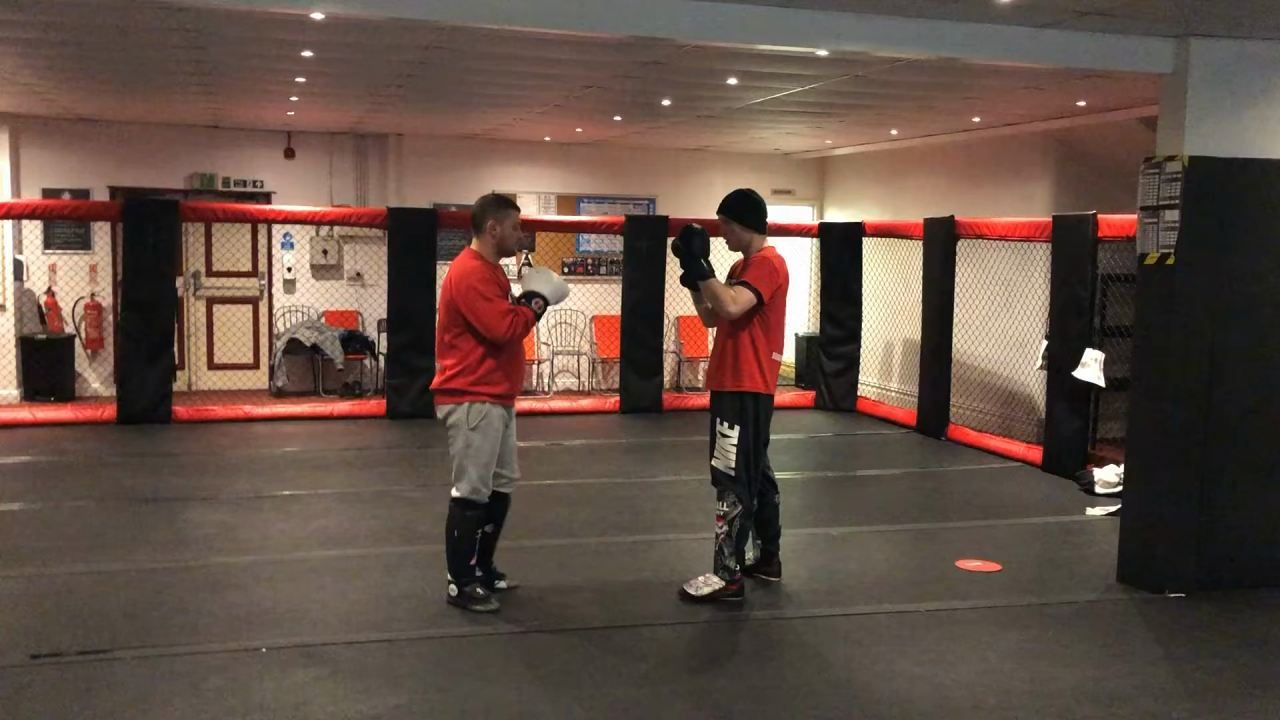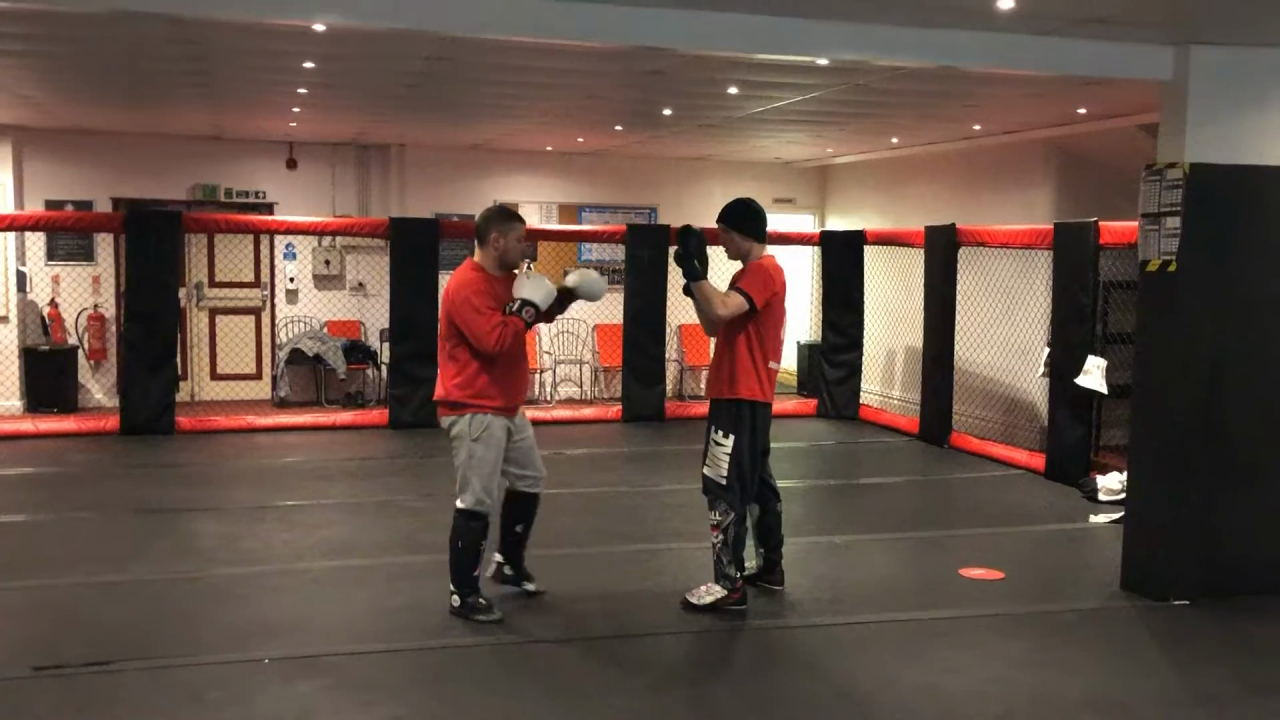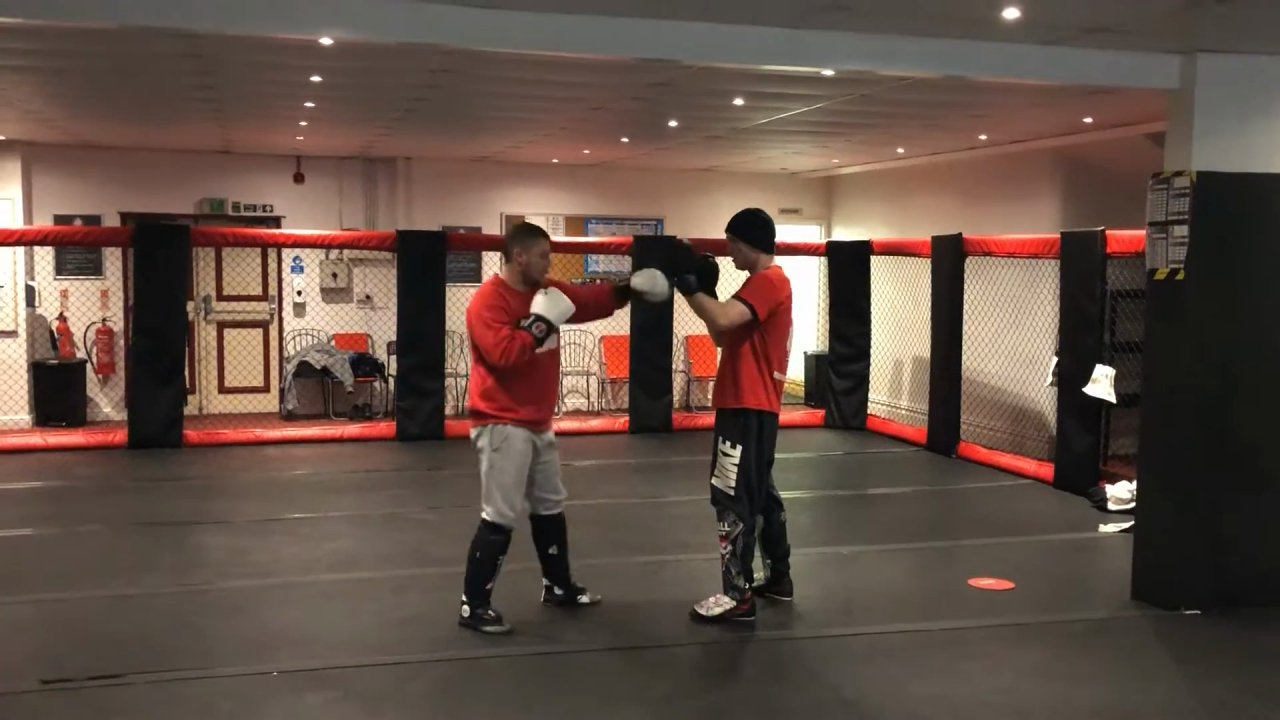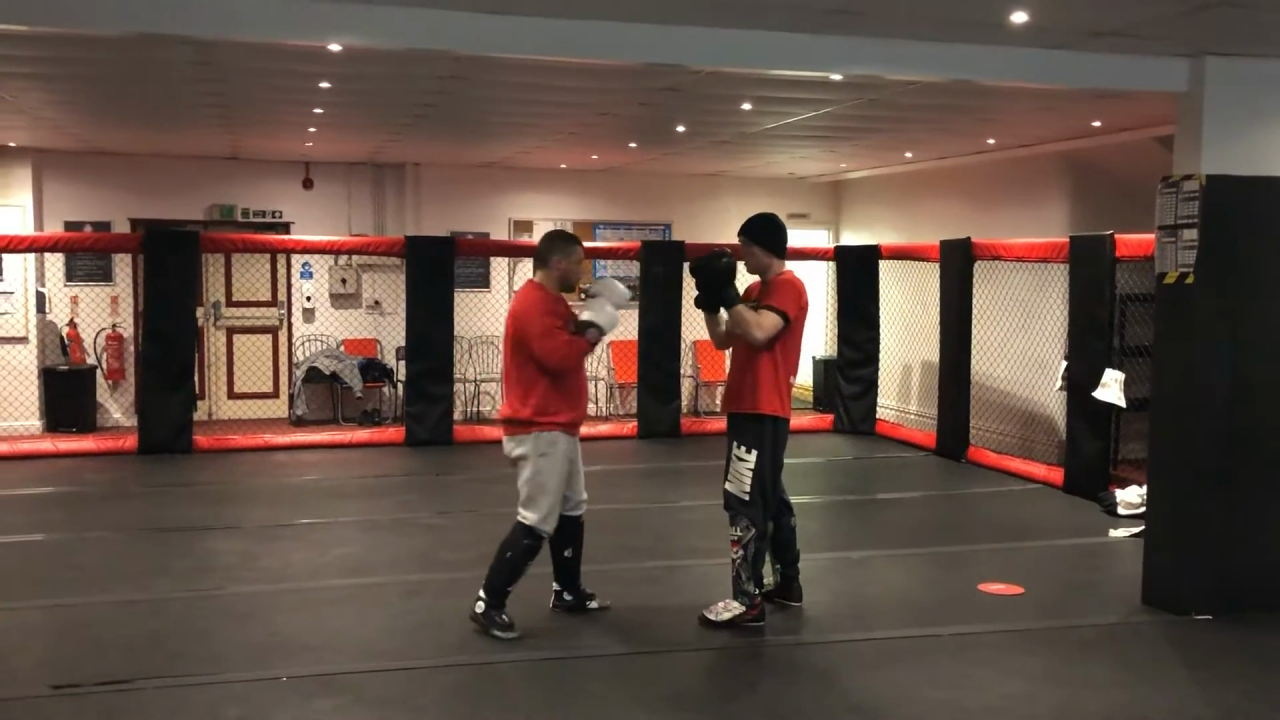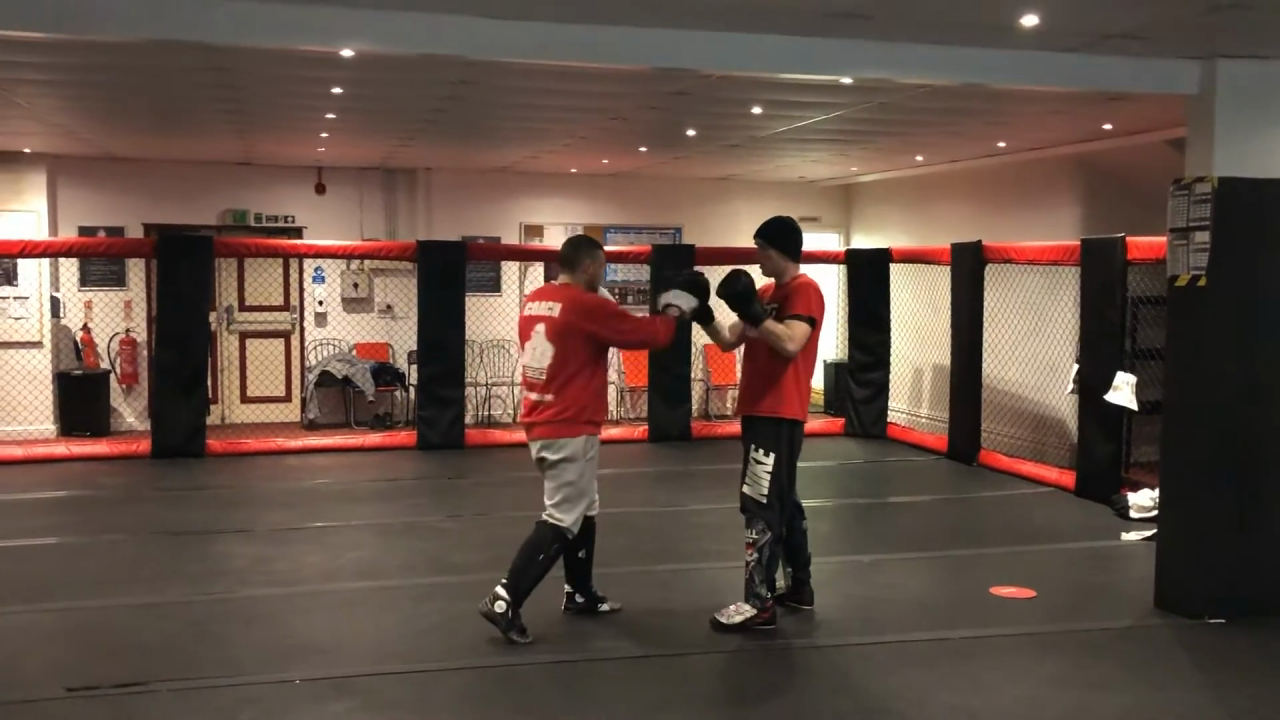
dt=0.3s
person 1, frame 1
left shoulder: (767, 264)
right shoulder: (743, 266)
left elbow: (731, 308)
right elbow: (712, 317)
left wrist: (700, 264)
right wrist: (692, 275)
left hip: (744, 388)
right hip: (741, 386)
left knee: (731, 478)
right knee: (755, 473)
left ankle: (728, 575)
right ankle: (767, 559)
person 1, frame 2
left shoulder: (763, 271)
right shoulder: (748, 273)
left elbow: (721, 310)
right elbow: (714, 326)
left wrist: (693, 269)
right wrist: (695, 281)
left hip: (741, 397)
right hip: (748, 396)
left knee: (723, 486)
right knee: (756, 482)
left ankle: (730, 584)
right ankle: (770, 567)
person 1, frame 3
left shoulder: (768, 282)
right shoulder: (758, 284)
left elbow: (721, 320)
right elbow: (723, 336)
left wrist: (688, 283)
right wrist: (704, 288)
left hip: (747, 407)
right hip: (753, 406)
left knee: (732, 496)
right knee: (760, 492)
left ankle: (738, 595)
right ankle: (778, 578)
person 1, frame 4
left shoulder: (787, 287)
right shoulder: (755, 290)
left elbow: (758, 333)
right elbow: (722, 340)
left wrist: (724, 293)
right wrist: (709, 297)
left hip: (761, 411)
right hip: (753, 409)
left knee: (745, 501)
right knee: (770, 497)
left ankle: (748, 600)
right ankle: (787, 583)
person 1, frame 5
left shoulder: (804, 291)
right shoulder: (766, 293)
left elbow: (790, 344)
right elbow: (728, 342)
left wrist: (751, 309)
right wrist: (703, 314)
left hip: (779, 415)
right hip: (760, 411)
left knee: (761, 504)
right knee: (781, 500)
left ankle: (759, 603)
right ankle: (799, 587)
person 2, frame 1
left shoulder: (488, 269)
right shoulder: (469, 274)
right elbow: (505, 329)
left wrist: (532, 297)
right wrist: (537, 299)
left hip: (497, 399)
right hip: (472, 402)
left knee: (502, 486)
right knee: (471, 493)
left ankle: (481, 567)
right ankle: (460, 584)
person 2, frame 2
left shoulder: (504, 279)
right shoulder: (467, 286)
left elbow: (524, 317)
right elbow: (496, 340)
left wrist: (564, 294)
right wrist: (529, 306)
left hip: (505, 408)
right hip: (475, 411)
left knee: (530, 480)
right knee: (476, 503)
left ankle: (509, 564)
right ankle: (463, 595)
person 2, frame 3
left shoulder: (545, 291)
right shoulder: (487, 301)
left elbow: (591, 300)
right elbow: (503, 354)
left wrist: (630, 287)
right wrist: (542, 322)
left hip: (537, 424)
right hip: (502, 425)
left knee: (550, 507)
right knee: (500, 517)
left ankle: (558, 586)
right ankle: (474, 604)
person 2, frame 4
left shoulder: (549, 299)
right shoulder: (534, 304)
left elbow: (569, 336)
right elbow: (564, 358)
left wrist: (597, 307)
right wrist: (595, 324)
left hip: (558, 427)
right hip: (540, 430)
left knee: (571, 510)
right knee: (537, 521)
left ankle: (568, 592)
right ankle: (488, 604)
person 2, frame 5
left shoulder: (533, 302)
right shoulder: (587, 306)
right elbow: (650, 334)
right wrist: (674, 310)
left hip: (543, 425)
right hip: (572, 431)
left knee: (582, 512)
right knee: (561, 521)
left ankle: (579, 594)
right ankle: (505, 600)
